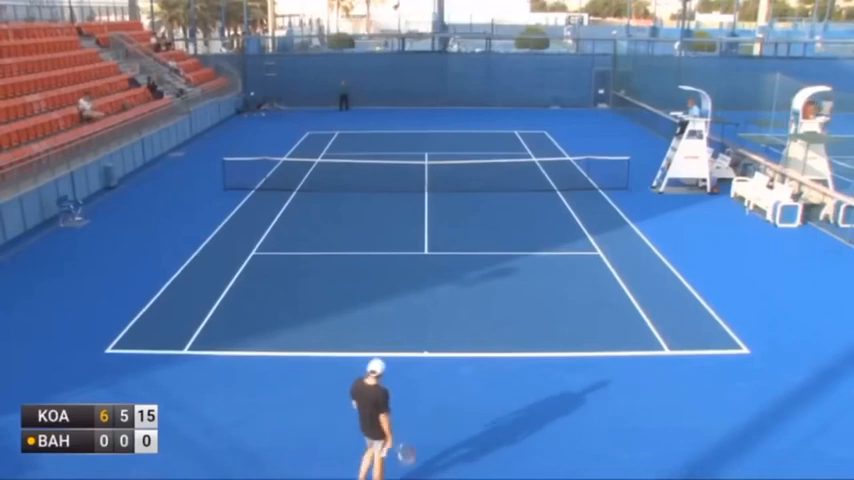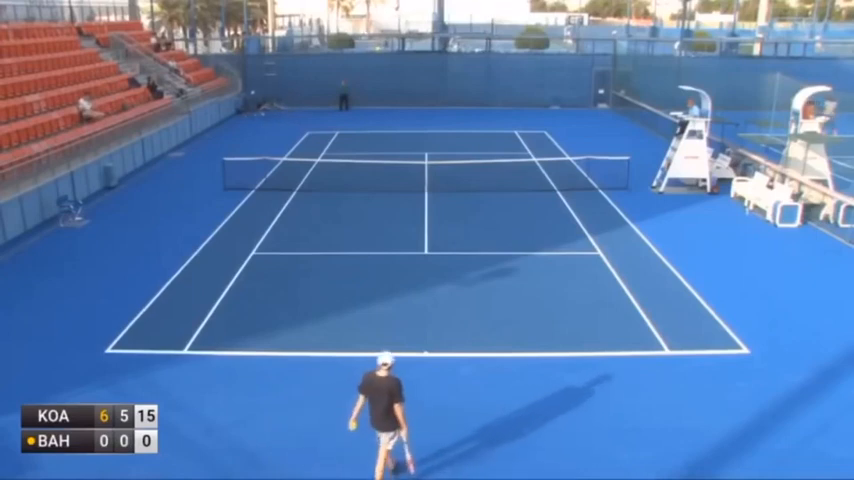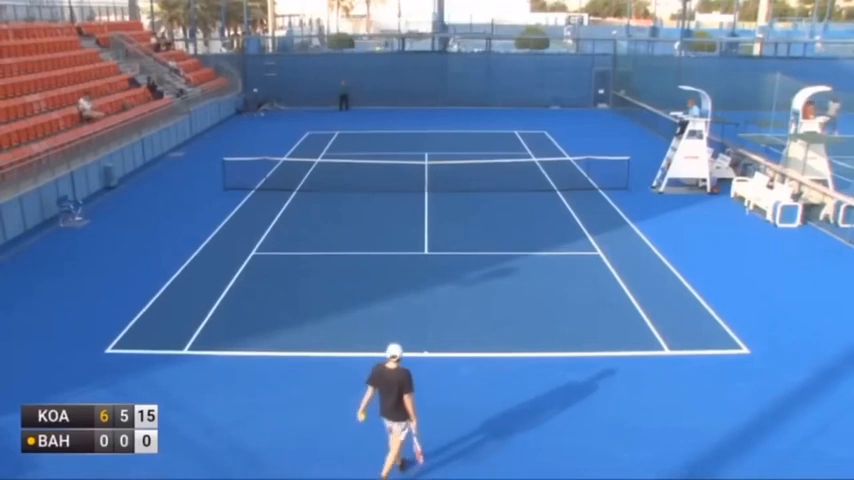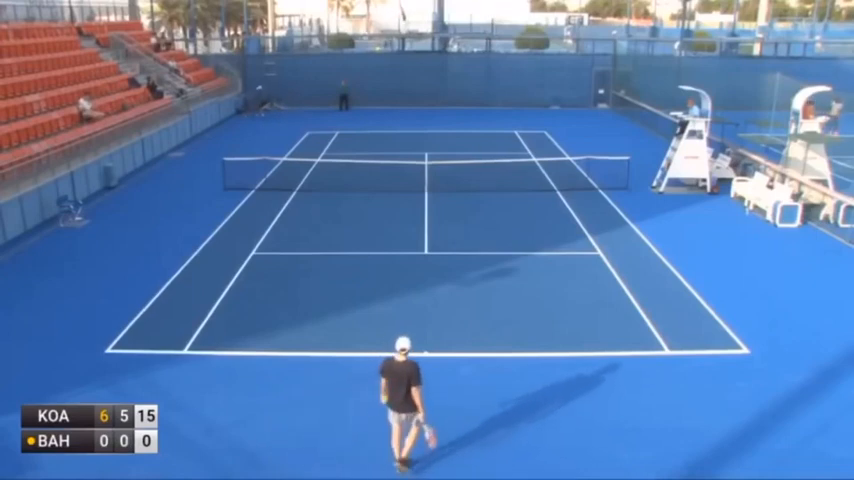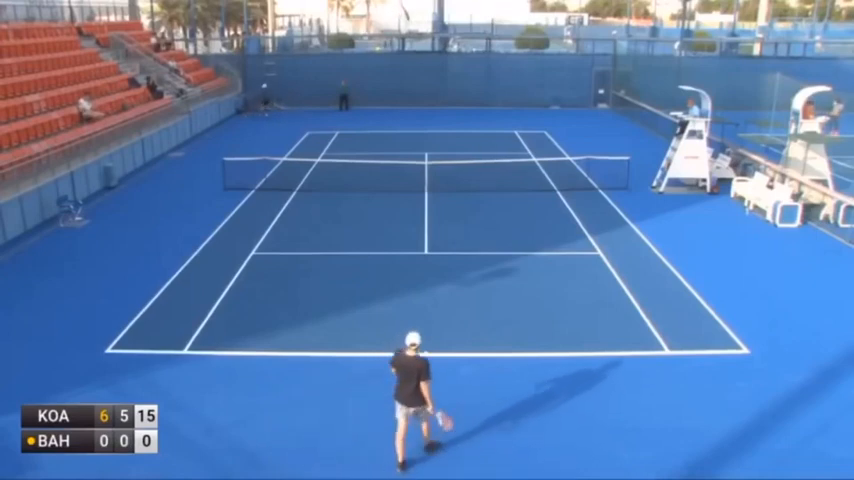
dt=0.2s
person 1, frame 1
left shoulder: (357, 384)
right shoulder: (381, 392)
right elbow: (384, 416)
right wrist: (389, 437)
left hip: (365, 427)
right hip: (379, 432)
left knee: (371, 451)
right knee: (378, 460)
person 1, frame 2
left shoulder: (368, 377)
right shoulder: (395, 382)
left elbow: (361, 398)
right elbow: (398, 407)
left wrist: (354, 416)
right wrist: (404, 427)
left hip: (375, 420)
right hip: (390, 424)
left knee: (384, 446)
right knee: (383, 454)
left ankle: (392, 467)
person 1, frame 3
left shoulder: (377, 370)
right shoulder: (404, 374)
left elbow: (370, 390)
right elbow: (408, 398)
left wrist: (362, 408)
right wrist: (414, 418)
left hip: (385, 412)
right hip: (400, 415)
left knee: (392, 438)
right knee: (397, 445)
left ankle: (399, 463)
person 1, frame 4
left shoulder: (387, 363)
right shoulder: (413, 367)
left elbow: (384, 381)
right elbow: (415, 390)
left wrist: (384, 394)
right wrist: (421, 410)
left hip: (393, 404)
right hip: (409, 407)
left knee: (396, 431)
right knee: (415, 429)
left ankle: (399, 459)
right ankle: (402, 459)
person 1, frame 5
left shoulder: (398, 355)
right shoulder: (422, 362)
right elbow: (424, 385)
right wrist: (430, 403)
left hip: (401, 398)
right hip: (418, 401)
left knee: (401, 428)
right knee: (425, 420)
left ankle: (401, 461)
right ankle: (428, 445)
